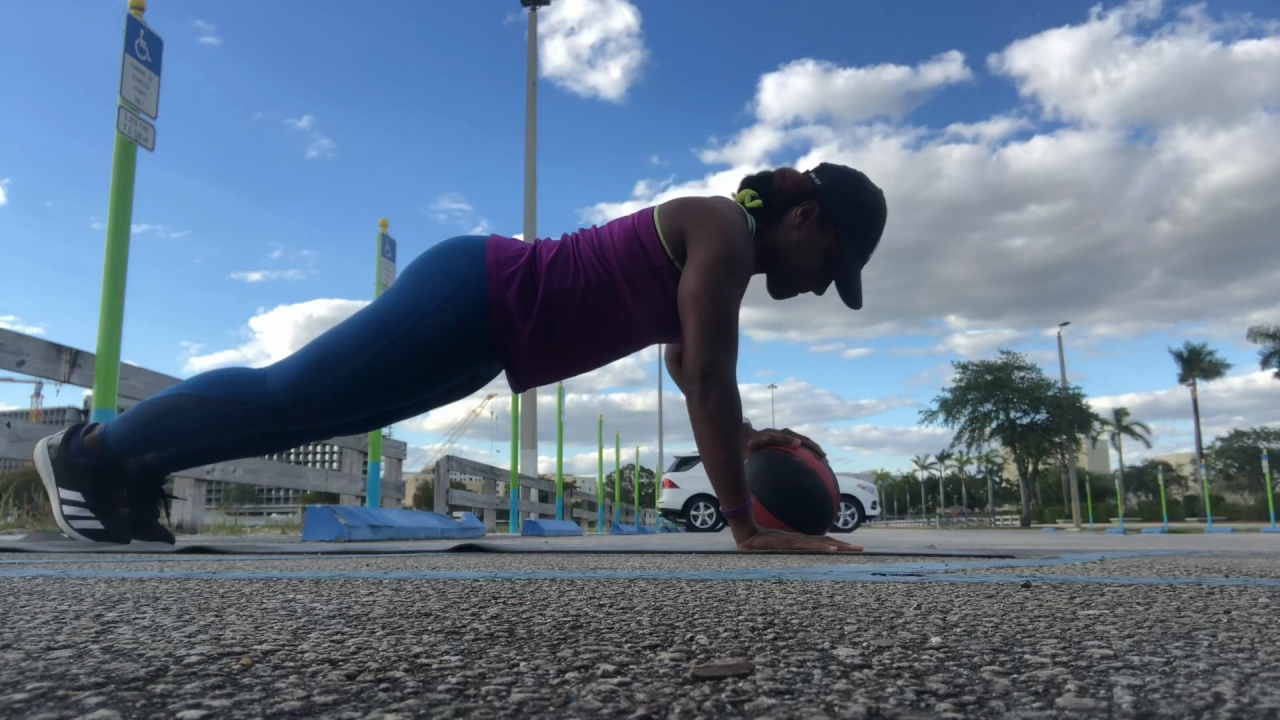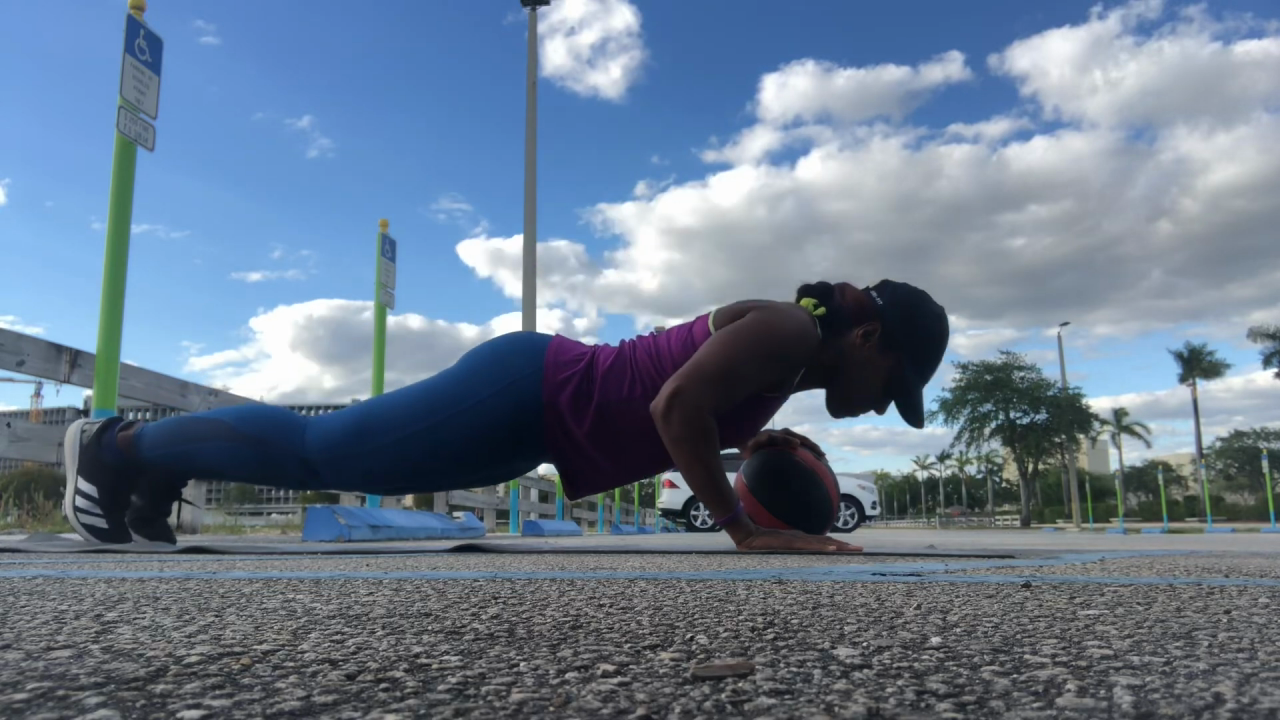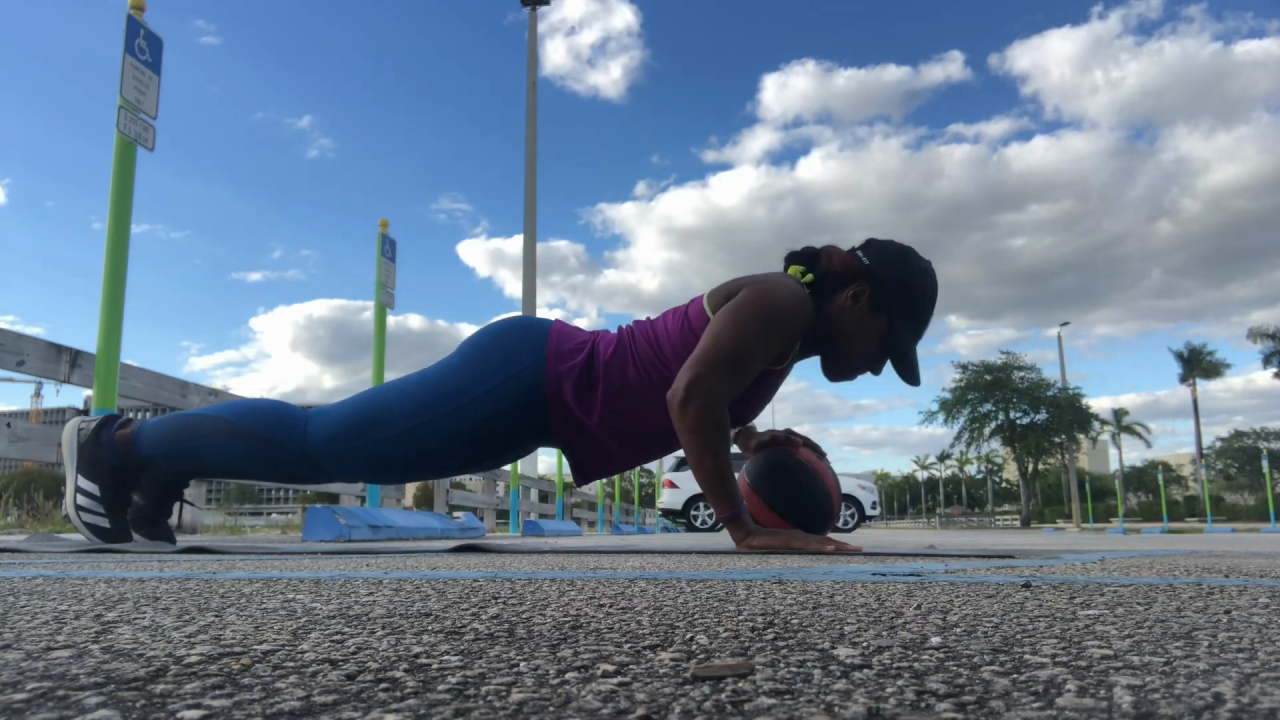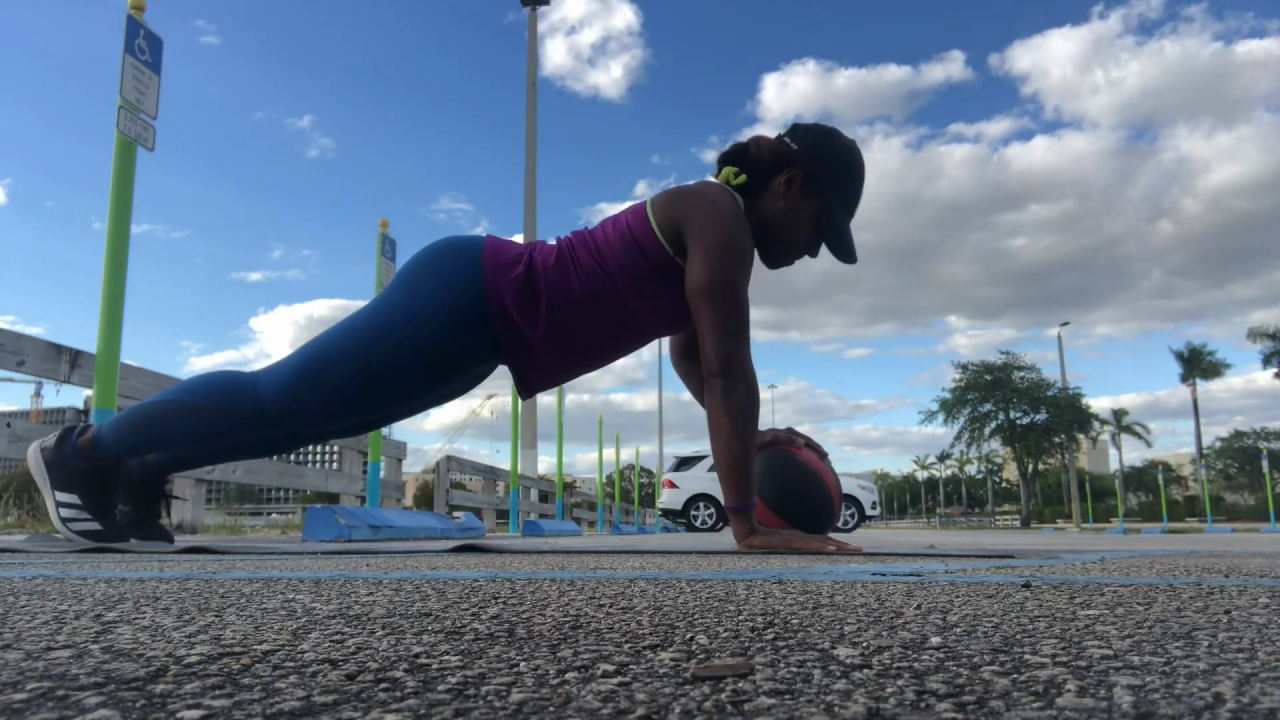
dt=0.5s
person 1, frame 1
left shoulder: (727, 249)
right shoulder: (728, 233)
left elbow: (685, 363)
right elbow: (706, 379)
left wrist: (741, 436)
right wrist: (745, 524)
left hip: (488, 321)
right hip: (473, 299)
left knee: (310, 411)
right knee: (281, 397)
left ankle: (138, 473)
right ankle: (88, 448)
person 1, frame 2
left shoulder: (780, 347)
right shoulder: (793, 333)
right elbow: (673, 408)
left wrist: (751, 435)
right wrist: (743, 529)
left hip: (540, 401)
right hip: (525, 398)
left knee: (327, 446)
right knee: (313, 448)
left ankle: (155, 470)
right ankle: (118, 446)
person 1, frame 3
left shoulder: (782, 330)
right shoulder: (782, 303)
right elbow: (686, 402)
left wrist: (750, 436)
right wrist: (742, 527)
left hip: (542, 390)
right hip: (524, 383)
left knee: (328, 446)
right knee: (315, 438)
left ankle: (160, 468)
right ankle: (115, 443)
person 1, frame 4
left shoulder: (715, 237)
right shoulder: (722, 215)
left elbow: (693, 360)
right elbow: (728, 372)
left wrist: (746, 439)
right wrist: (746, 522)
left hip: (481, 320)
right hip: (466, 300)
left knee: (293, 411)
right knee: (276, 400)
left ankle: (138, 473)
right ankle: (83, 452)
